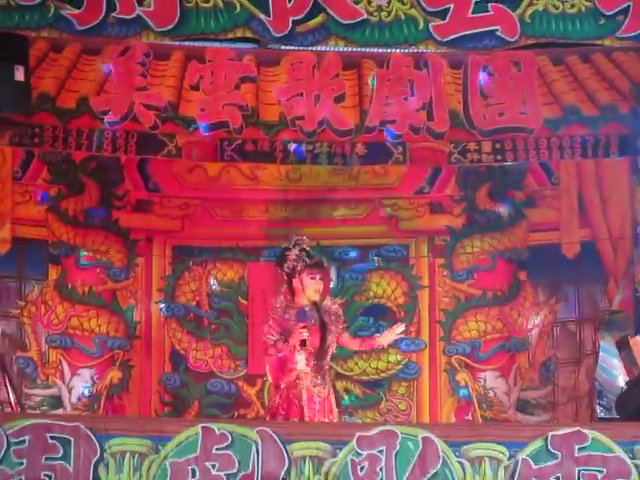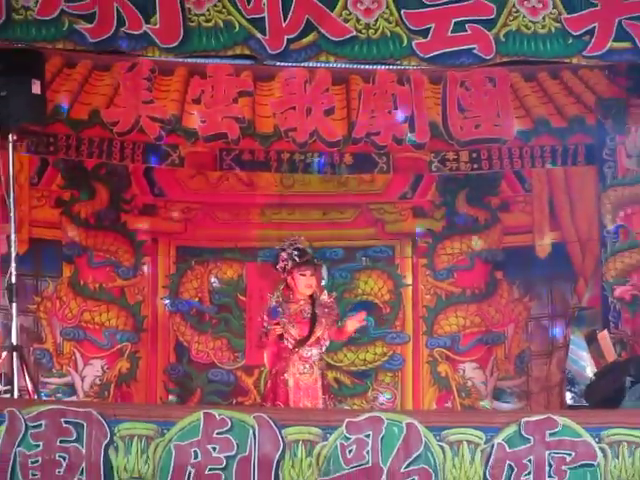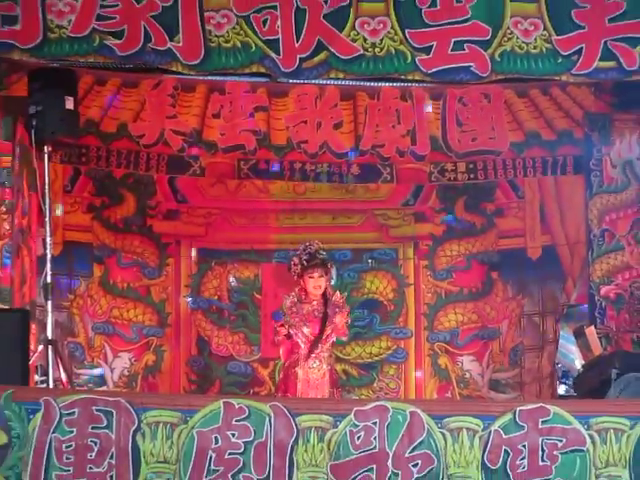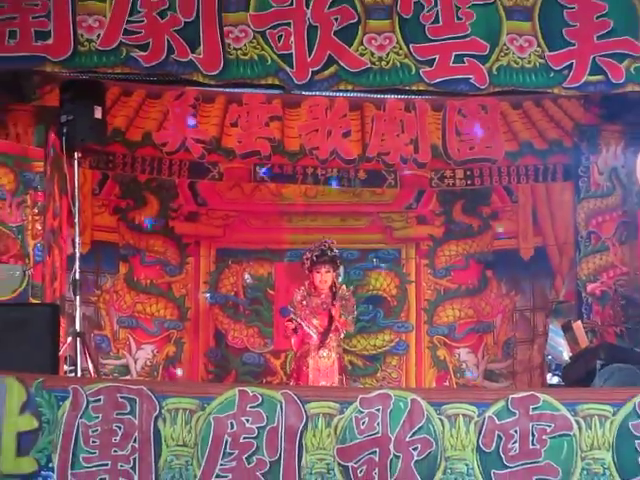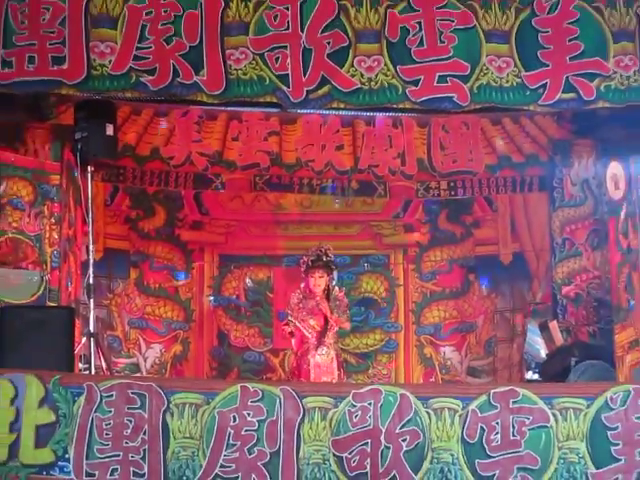
dt=0.3s
person 1, frame 1
left shoulder: (328, 313)
right shoulder: (281, 313)
left elbow: (349, 342)
right elbow: (269, 352)
left wrist: (378, 340)
right wrist: (289, 341)
left hip: (322, 390)
right hip: (293, 390)
person 1, frame 2
left shoulder: (323, 305)
right shoulder: (277, 306)
left elbow: (334, 335)
right elbow: (264, 342)
left wrist: (346, 329)
right wrist: (271, 335)
left hip: (313, 377)
right hip: (285, 376)
person 1, frame 3
left shoulder: (335, 304)
right shoulder: (292, 305)
left elbow: (344, 336)
right elbow: (284, 341)
left wrist: (340, 325)
right wrist: (281, 334)
left hip: (323, 371)
right hip: (297, 370)
person 1, frame 4
left shoulder: (343, 297)
right shoulder: (302, 297)
left elbow: (350, 328)
right elbow: (295, 332)
left wrist: (339, 317)
right wrist: (291, 327)
left hip: (332, 360)
right hip: (308, 360)
person 1, frame 5
left shoulder: (336, 298)
right shoulder: (298, 299)
left elbow: (347, 325)
right elbow: (295, 331)
left wrist: (330, 314)
right wrist: (288, 329)
left hip: (330, 358)
right hip: (307, 358)
